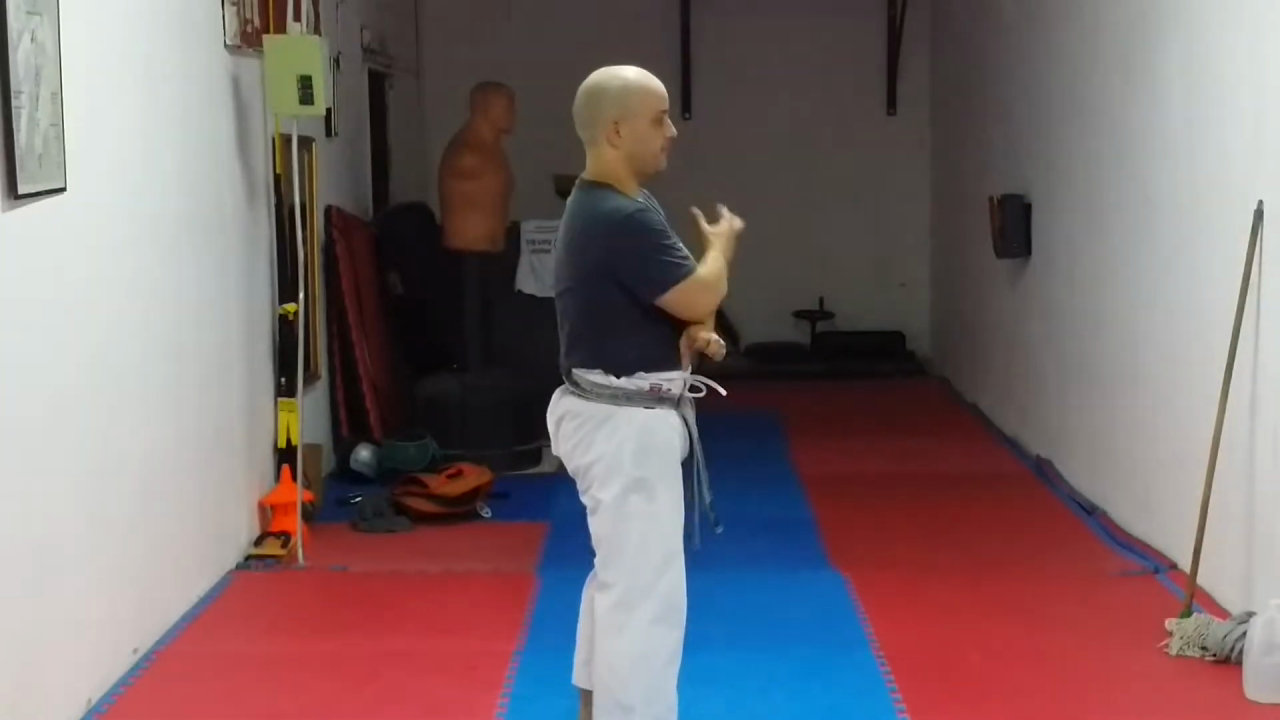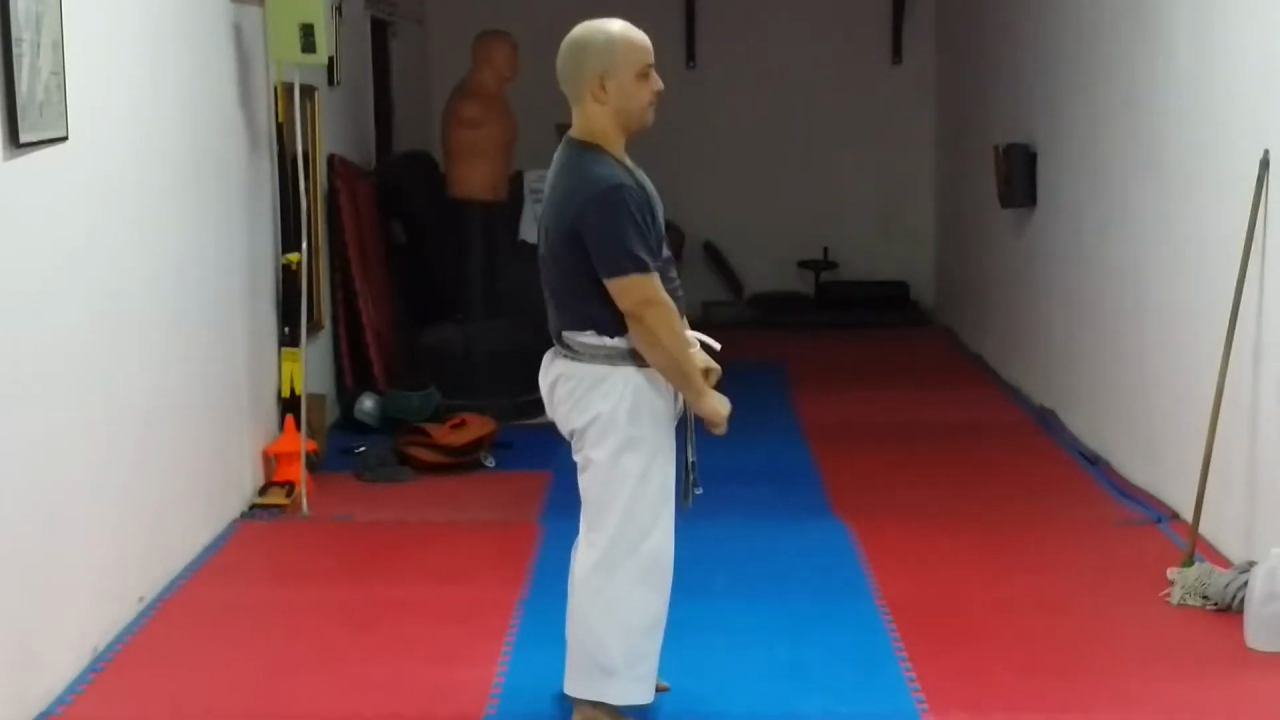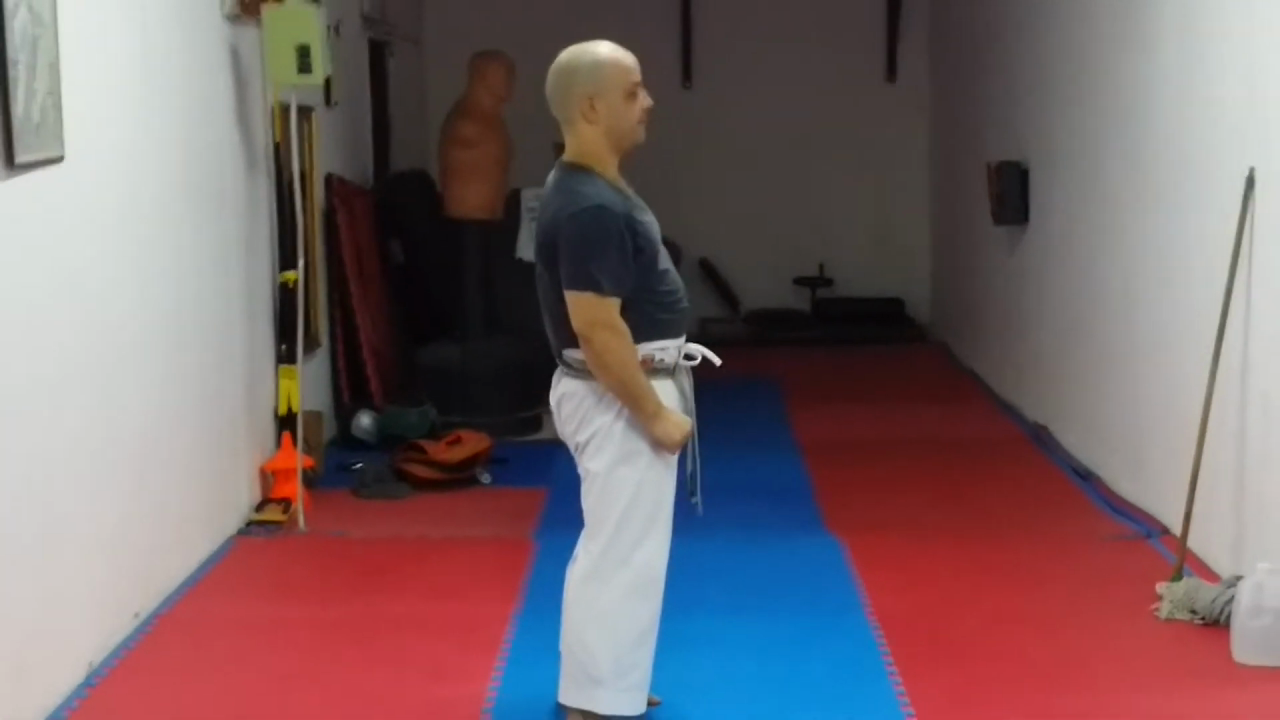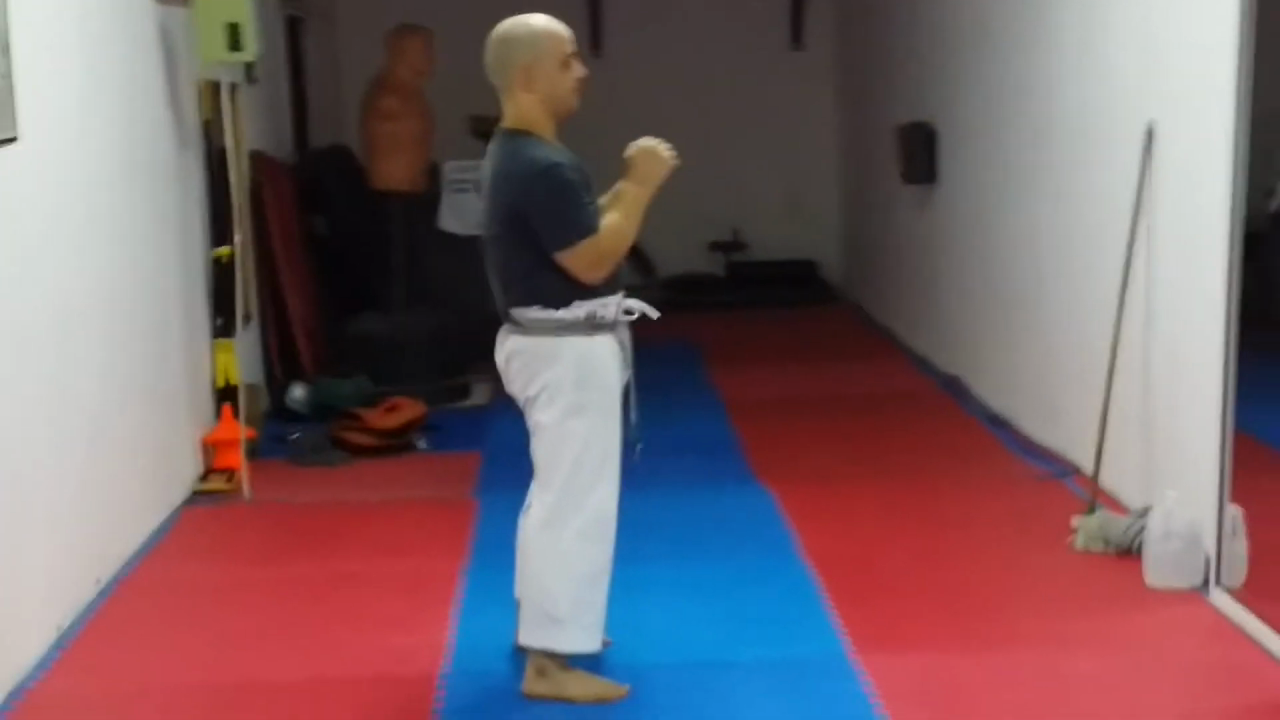
dt=1s
person 1, frame 1
left shoulder: (610, 207)
right shoulder: (618, 219)
left elbow: (673, 297)
right elbow: (698, 294)
left wrist: (696, 330)
right wrist: (721, 247)
left hip: (619, 416)
right hip: (626, 423)
left knee: (622, 568)
right knee: (646, 582)
person 1, frame 2
left shoulder: (591, 167)
right shoulder: (604, 186)
right elbow: (642, 306)
left wrist: (685, 354)
right wrist: (698, 393)
left hip: (612, 375)
right hip: (615, 383)
left knee: (619, 532)
right knee: (627, 541)
person 1, frame 3
left shoulder: (596, 189)
right shoulder: (589, 207)
right elbow: (597, 329)
right wrist: (656, 415)
left hip: (626, 393)
right hip: (621, 400)
left knee: (621, 546)
right knee: (622, 552)
person 1, frame 4
left shoulder: (520, 154)
right shoulder: (539, 166)
left elbow: (580, 231)
right elbow: (594, 260)
left wrist: (630, 183)
right wrist: (645, 186)
left hip: (558, 343)
right hip: (568, 352)
left knee: (560, 492)
right knee: (576, 499)
left ankle: (548, 626)
right ankle: (551, 660)
person 2, frame 1
left shoulder: (492, 150)
right shoulder: (466, 153)
left hip: (487, 257)
right hip: (468, 259)
left knee: (483, 331)
right knee: (471, 332)
person 2, frame 2
left shoulder: (496, 98)
right shoulder: (470, 102)
left hip: (492, 207)
right hip: (471, 210)
left knee: (489, 282)
right knee: (475, 282)
left ankle: (484, 325)
person 2, frame 3
left shoulder: (492, 118)
right shoulder: (466, 121)
left hip: (489, 225)
right hip: (468, 229)
left knee: (486, 301)
right knee: (472, 303)
person 2, frame 4
left shoulder: (411, 92)
right shoulder: (388, 95)
left hip: (412, 197)
right hip: (394, 200)
left knee: (412, 271)
right knee: (398, 274)
left ankle: (405, 314)
